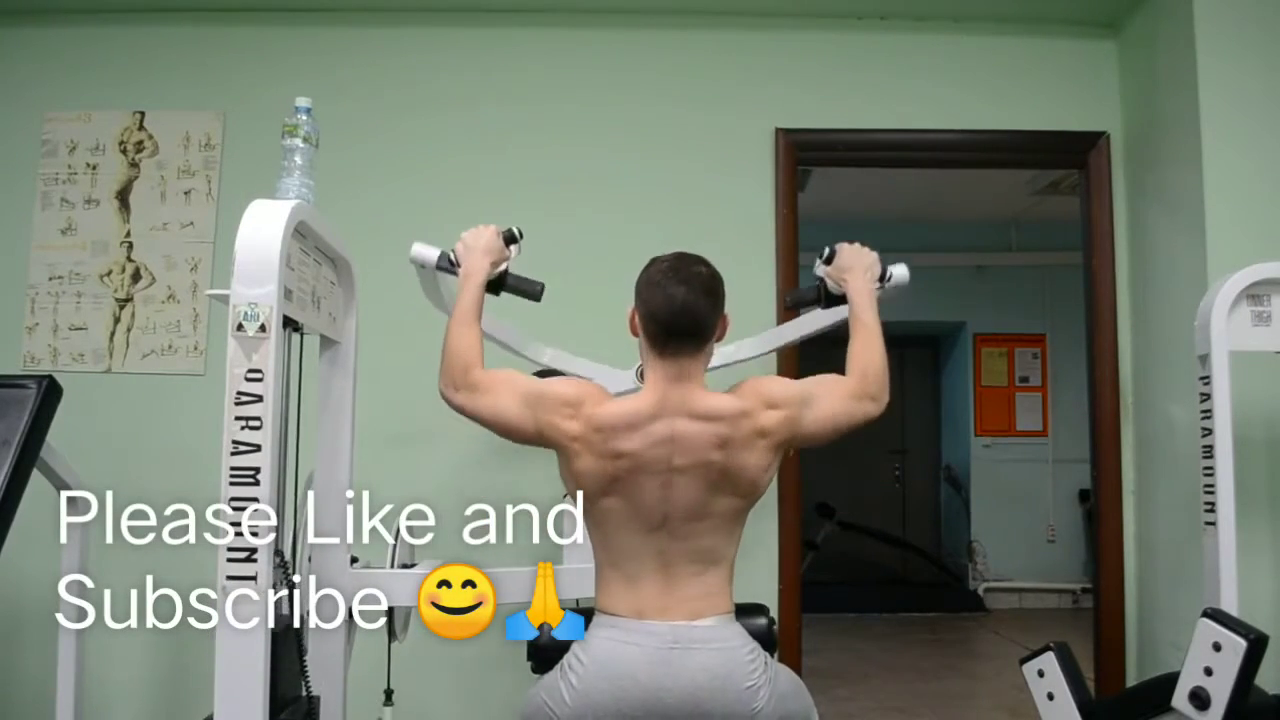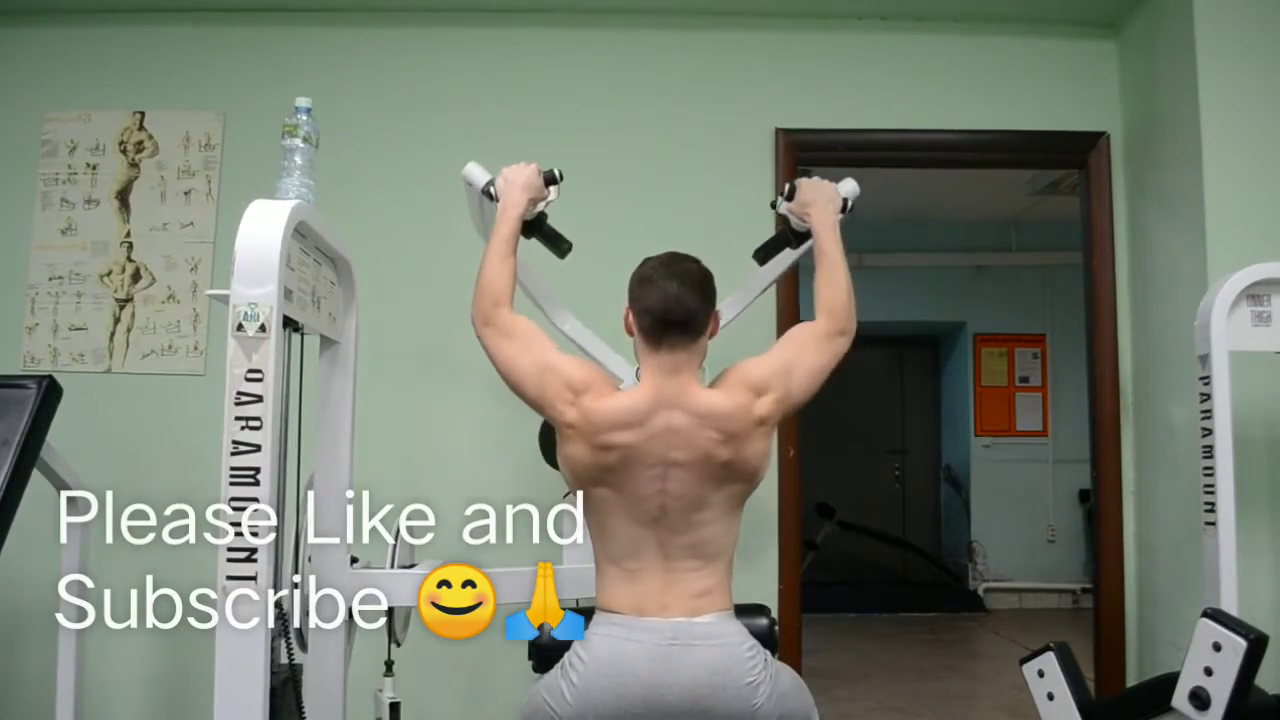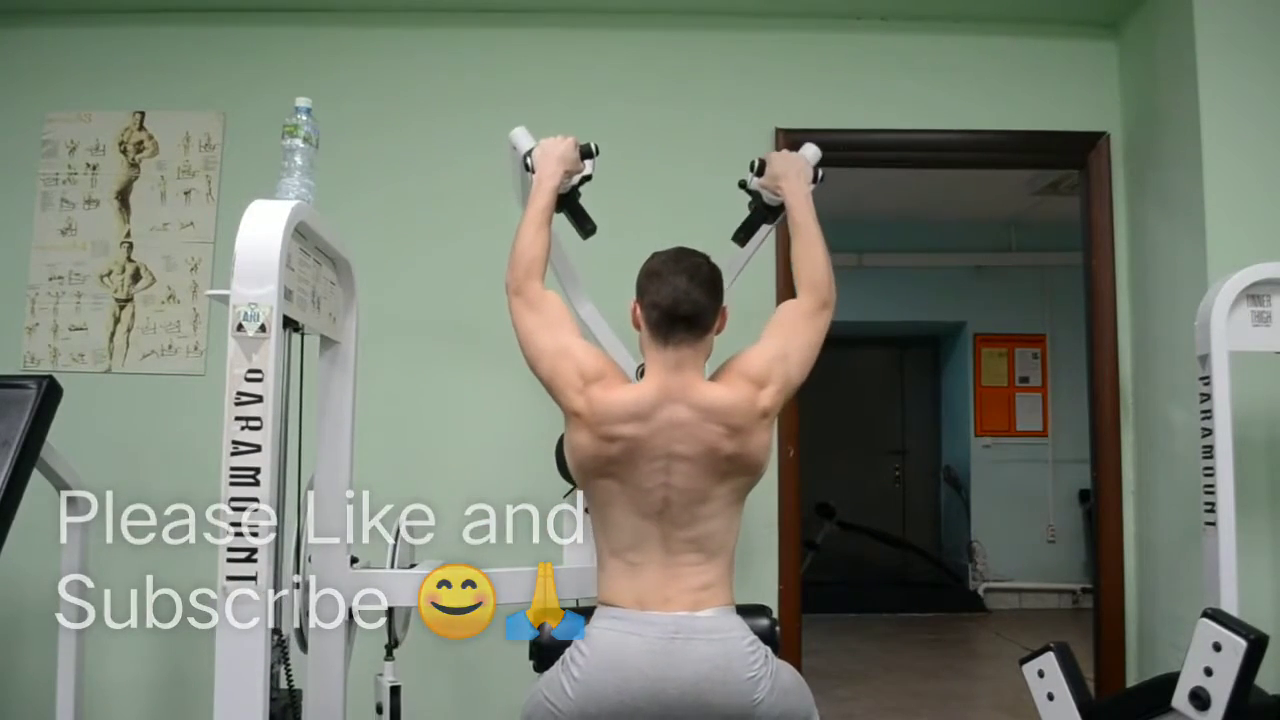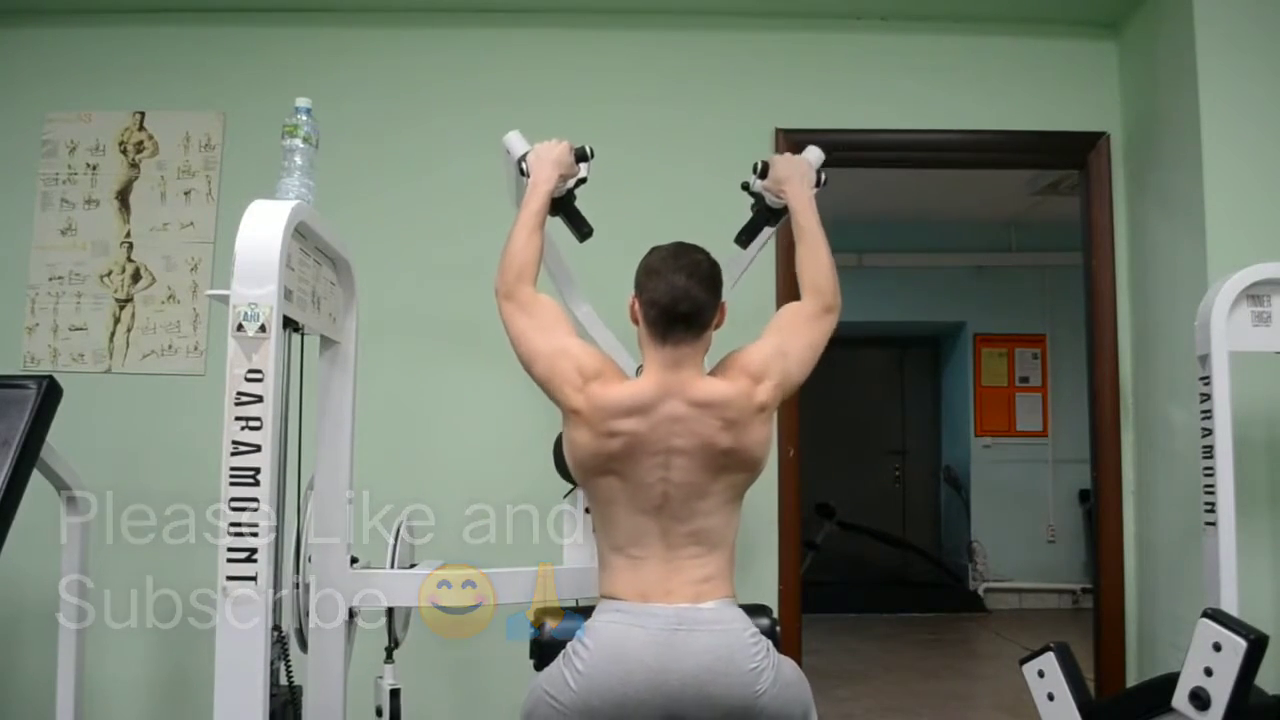
dt=0.4s
person 1, frame 1
left shoulder: (578, 420)
right shoulder: (761, 419)
left elbow: (459, 385)
right elbow: (869, 395)
left wrist: (474, 269)
right wrist: (859, 287)
left hip: (608, 669)
right hip: (725, 668)
person 1, frame 2
left shoulder: (583, 411)
right shoulder: (750, 409)
left elbow: (490, 317)
right elbow: (837, 327)
left wrist: (512, 206)
right wrist: (823, 220)
left hip: (609, 665)
right hip: (723, 662)
person 1, frame 3
left shoulder: (591, 402)
right shoulder: (750, 403)
left elbow: (524, 289)
right elbow: (817, 299)
left wrist: (548, 178)
right wrist: (796, 192)
left hip: (610, 659)
right hip: (724, 657)
person 1, frame 4
left shoulder: (590, 397)
right shoulder: (750, 397)
left elbow: (515, 293)
right elbow: (823, 304)
left wrist: (542, 183)
right wrist: (799, 196)
left hip: (613, 650)
right hip: (726, 649)
